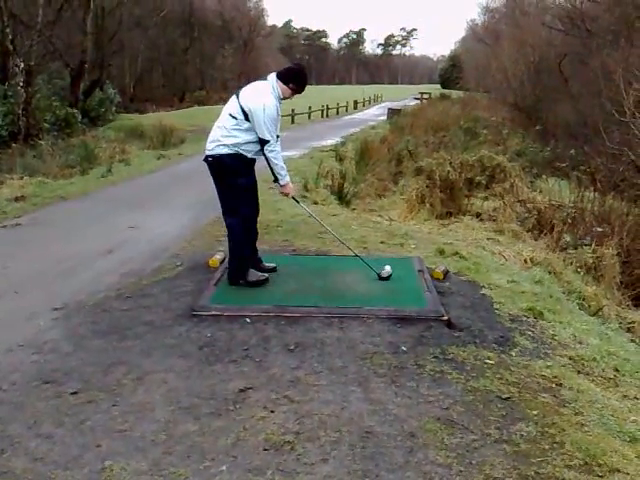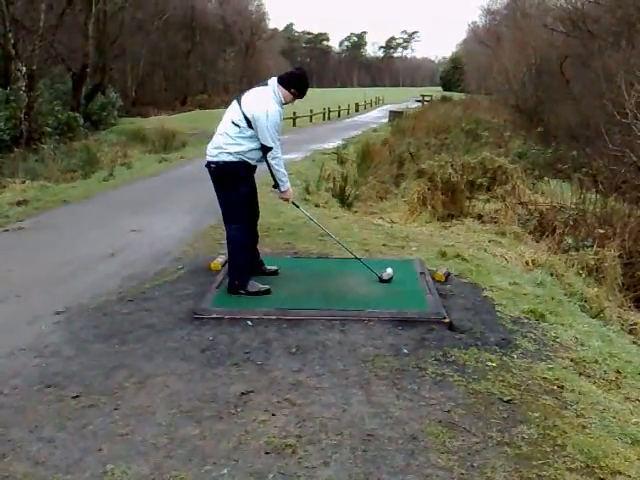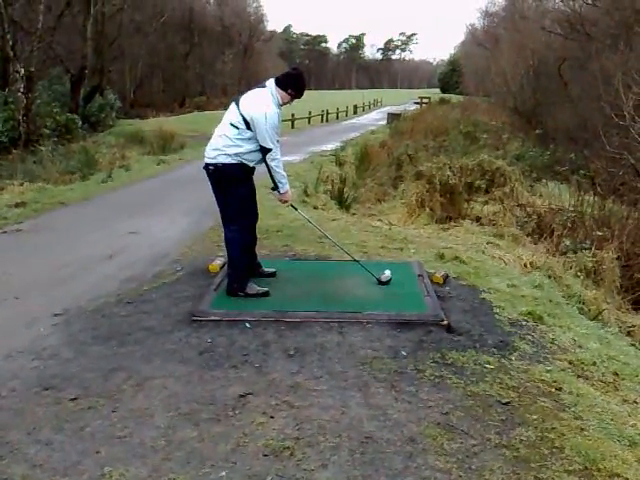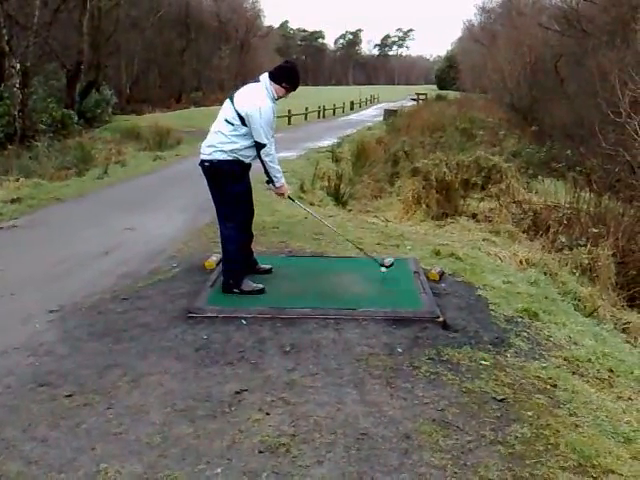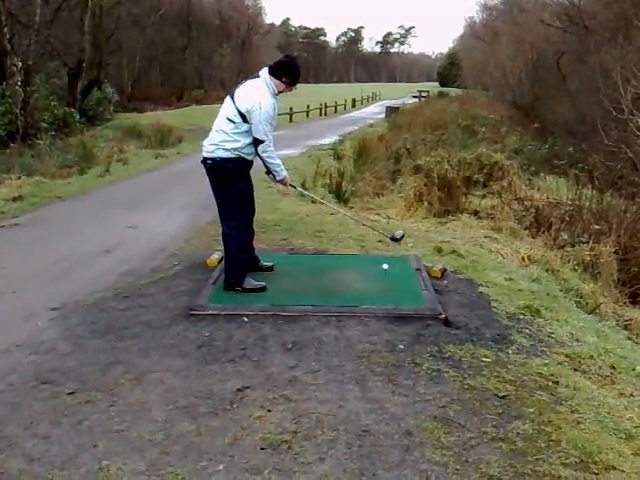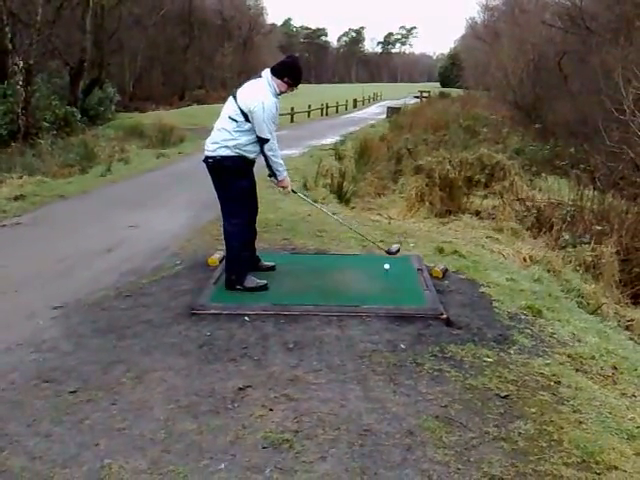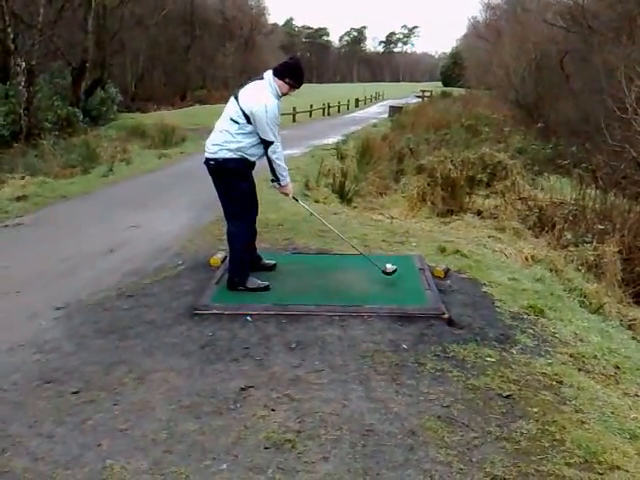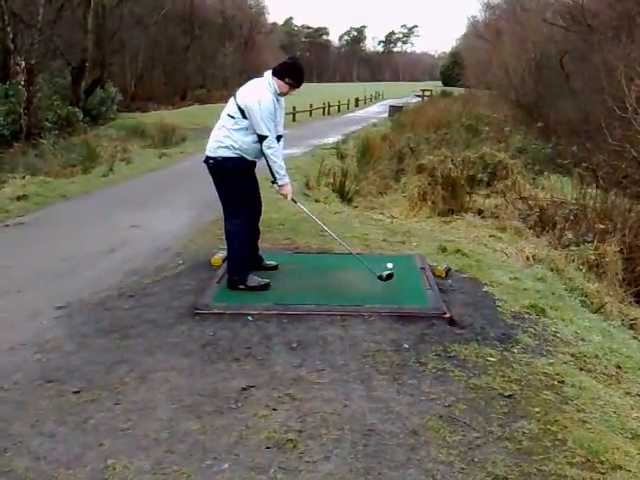
dt=0.3s
person 1, frame 1
left shoulder: (265, 90)
right shoulder: (265, 100)
left elbow: (272, 140)
right elbow: (268, 145)
left wrist: (282, 176)
right wrist: (284, 180)
left hip: (236, 156)
right hip: (227, 157)
left knee: (248, 210)
right knee: (240, 213)
left ankle: (251, 259)
right ankle: (239, 271)
person 1, frame 2
left shoulder: (263, 93)
right shoulder: (269, 107)
left elbow: (270, 147)
right elbow: (271, 151)
left wrist: (280, 182)
right wrist: (284, 185)
left hip: (232, 160)
right hip: (229, 163)
left knee: (249, 215)
right knee: (239, 220)
left ankle: (252, 262)
right ankle: (239, 280)
person 1, frame 3
left shoulder: (261, 95)
right shoulder: (267, 109)
left elbow: (269, 148)
right elbow: (270, 153)
left wrist: (280, 184)
right wrist: (283, 187)
left hip: (230, 162)
right hip: (227, 166)
left knee: (247, 218)
right knee: (238, 223)
left ankle: (250, 265)
right ankle: (238, 282)
person 1, frame 4
left shoulder: (256, 89)
right shoulder: (261, 104)
left elbow: (263, 143)
right elbow: (265, 148)
left wrist: (273, 177)
right wrist: (279, 181)
left hip: (227, 160)
right hip: (223, 162)
left knee: (244, 215)
right knee: (234, 220)
left ankle: (246, 262)
right ankle: (233, 279)
person 1, frame 5
left shoulder: (256, 85)
right shoulder: (262, 99)
left elbow: (260, 139)
right elbow: (263, 144)
left wrist: (274, 169)
right wrist: (280, 173)
left hip: (228, 157)
right hip: (225, 160)
left knee: (244, 213)
right knee: (235, 218)
left ankle: (248, 260)
right ankle: (235, 278)
person 1, frame 6
left shoulder: (259, 86)
right shoulder: (264, 99)
left elbow: (266, 138)
right elbow: (267, 143)
left wrist: (275, 171)
right wrist: (281, 174)
left hip: (233, 156)
right hip: (227, 159)
left knee: (248, 211)
right knee: (237, 216)
left ankle: (249, 259)
right ankle: (236, 276)
person 1, frame 7
left shoulder: (262, 87)
right shoulder: (266, 101)
left elbow: (271, 141)
right elbow: (271, 145)
left wrist: (278, 175)
right wrist: (284, 180)
left hip: (232, 157)
right hip: (227, 160)
left knee: (248, 212)
right knee: (240, 217)
left ankle: (250, 259)
right ankle: (238, 277)
person 1, frame 8
left shoulder: (272, 95)
right shoulder: (261, 97)
left elbow: (277, 138)
right elbow: (268, 142)
left wrist: (280, 176)
right wrist: (282, 179)
left hip: (240, 158)
right hip: (226, 158)
left knee: (252, 210)
right knee: (238, 216)
left ankle: (251, 258)
right ankle: (238, 275)
